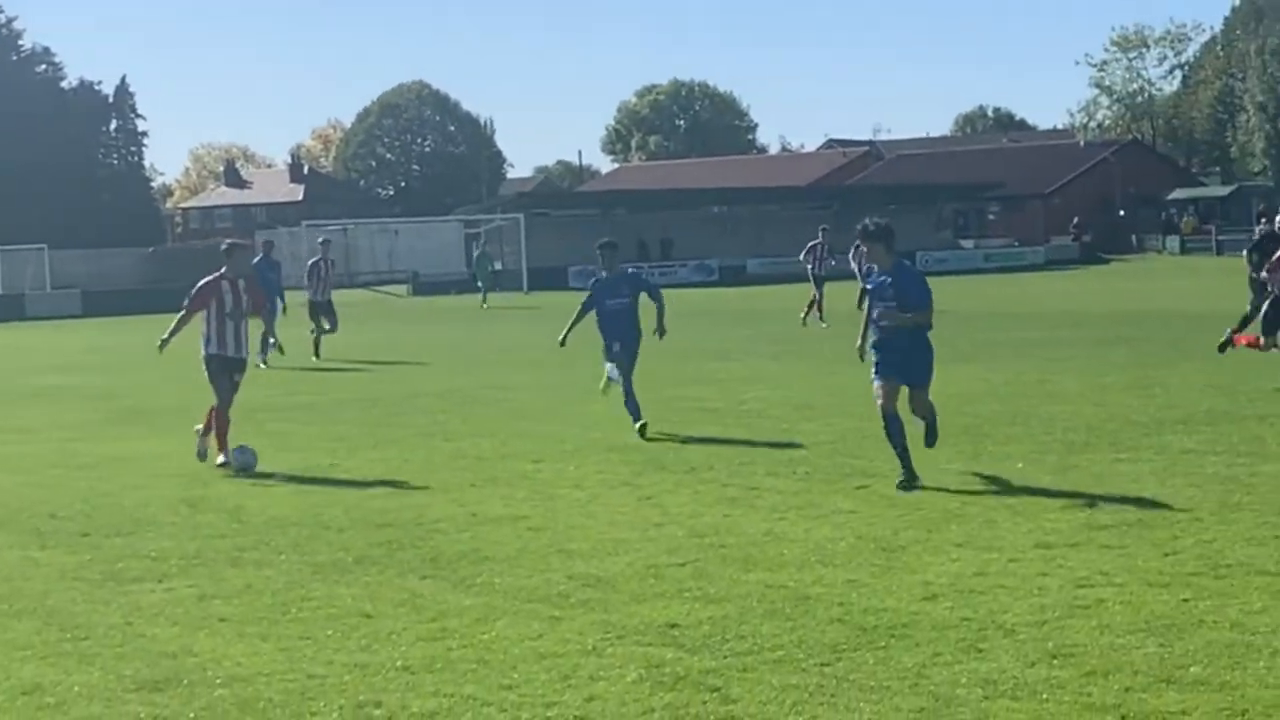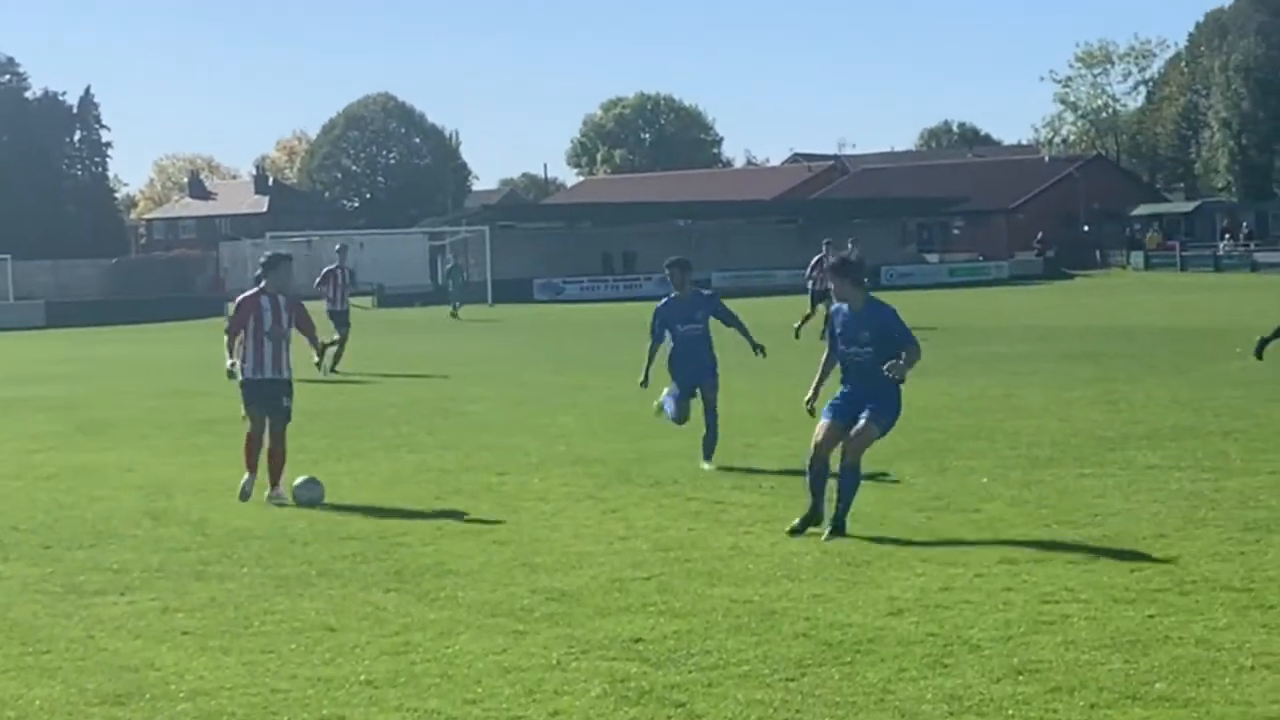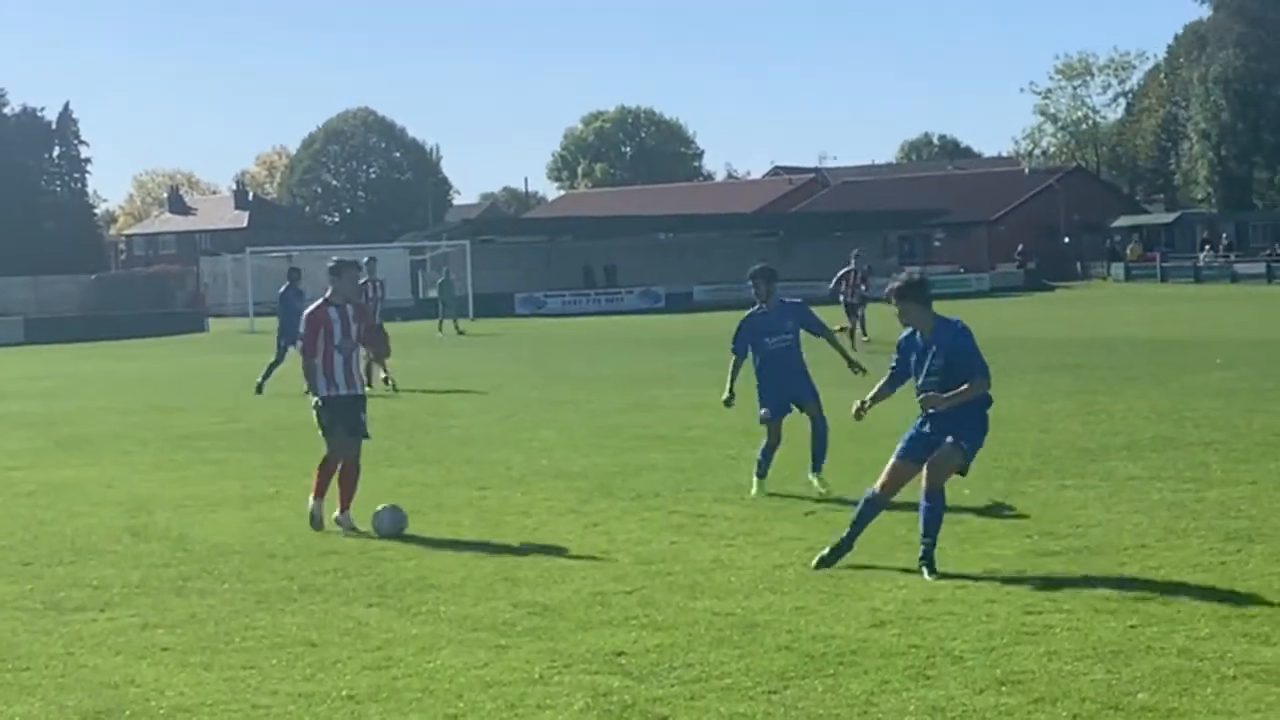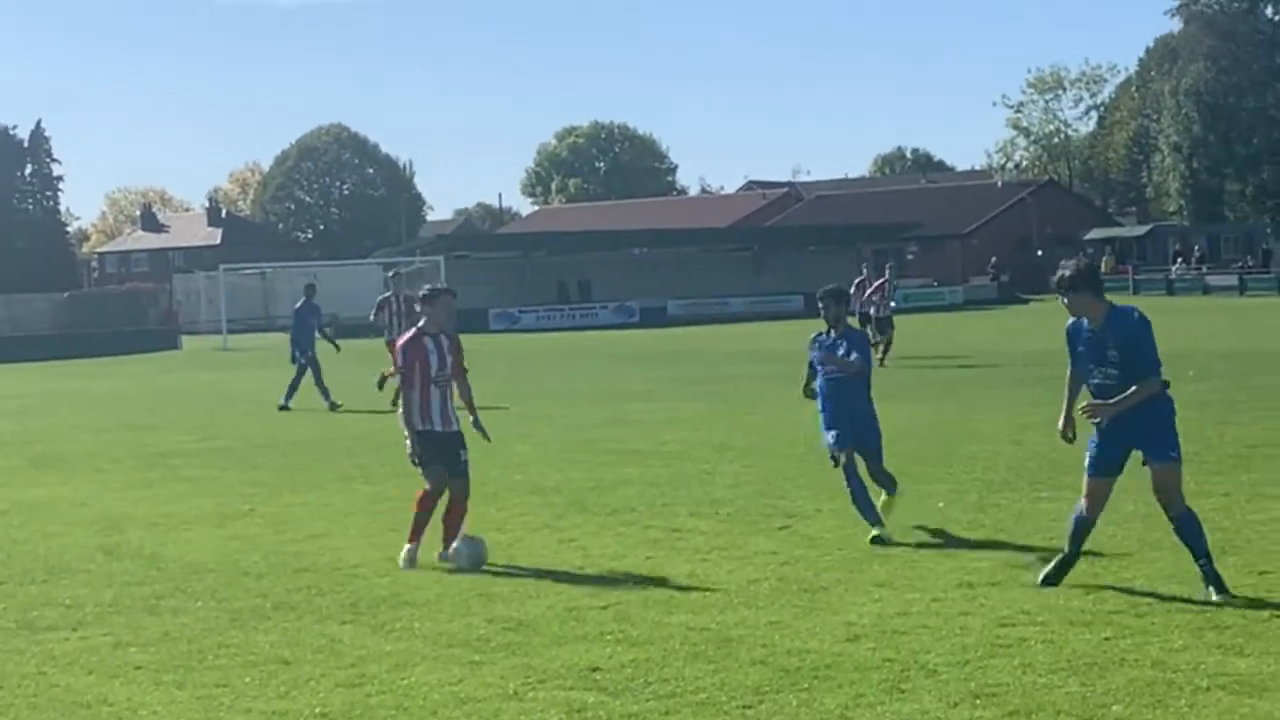
dt=0.4s
person 1, frame 1
left shoulder: (910, 275)
right shoulder: (871, 274)
left elbow: (926, 315)
left wrist: (898, 318)
right wrist: (863, 337)
left hip: (914, 346)
right hip: (883, 348)
left knee: (919, 407)
right knee: (885, 406)
left ankle: (931, 421)
right ankle: (908, 470)
person 1, frame 2
left shoulder: (882, 314)
right shoulder: (837, 313)
left elbow: (913, 350)
left wrist: (902, 366)
right wrist: (814, 389)
left hip: (882, 396)
right hip: (850, 392)
left knee: (851, 450)
right knee: (819, 444)
left ankle: (838, 520)
right ankle: (815, 510)
person 1, frame 3
left shoulder: (956, 333)
right shoulder: (908, 341)
left elbow: (983, 381)
right elbow: (894, 378)
left wrist: (946, 400)
right wrist: (868, 401)
left hip: (966, 421)
right hip: (930, 422)
left knee: (933, 473)
right knee: (885, 485)
left ankle: (926, 555)
right ankle: (844, 544)
person 1, frame 4
left shoulder: (1132, 322)
right shoulder: (1075, 331)
left elbow: (1153, 381)
left wrist: (1113, 407)
right wrist: (1067, 415)
left hip: (1151, 414)
right hip: (1107, 421)
left knee: (1170, 498)
right knee: (1091, 503)
left ankle: (1208, 572)
right ankle: (1068, 558)
person 2, frame 1
left shoulder: (249, 284)
right shoulder: (209, 286)
left elbow: (262, 311)
right elbow: (188, 313)
left wrist: (272, 337)
right wrist: (169, 336)
left hip: (239, 353)
right hip: (215, 352)
left knee: (225, 403)
right knee: (223, 400)
left ankle: (204, 433)
right ankle: (223, 453)
person 2, frame 2
left shoulder: (291, 304)
right shoulder: (247, 302)
left elbow: (308, 331)
right elbow: (231, 334)
left wrist: (318, 353)
right wrist: (230, 359)
left hip: (281, 377)
right hip: (254, 377)
left knee: (278, 433)
right knee: (258, 425)
left ankle: (275, 489)
right ankle: (251, 474)
person 2, frame 3
left shoulder: (359, 311)
right shoulder: (315, 315)
left elbow: (371, 343)
right elbow: (307, 358)
right wrist: (314, 394)
left hip: (354, 392)
right hip: (327, 393)
left knee: (353, 454)
right knee: (337, 450)
left ankle: (343, 513)
right ankle: (317, 500)
person 2, frame 4
left shoulder: (451, 341)
right shoulder: (409, 344)
right elbow: (406, 392)
left wrist: (474, 416)
right wrist: (411, 435)
left hip: (449, 426)
right hip: (422, 428)
left knee: (461, 490)
right knee: (437, 486)
left ankle: (449, 547)
right ankle: (412, 545)
person 3, frame 1
left shoulder: (633, 277)
right shoulder: (597, 283)
left elbow: (658, 297)
right elbow: (585, 308)
left wrist: (660, 323)
right wrist: (566, 332)
left hip: (631, 334)
right hip: (611, 335)
left knee: (624, 373)
right knee: (626, 374)
left ankle: (612, 371)
right ankle: (637, 420)
person 3, frame 2
left shoulder: (707, 300)
right shoulder: (665, 307)
left elbow: (732, 321)
right elbow: (656, 340)
left wrist: (752, 342)
right wrist: (646, 372)
left hip: (705, 362)
right hip: (681, 365)
left knee: (711, 408)
right knee: (681, 417)
left ankle: (707, 458)
right ankle: (668, 398)
person 3, frame 3
left shoulder: (795, 309)
right shoulder: (751, 321)
left elbow: (824, 332)
right elbow: (739, 355)
left wrist: (848, 359)
right wrist: (730, 389)
left hip: (798, 376)
right hip: (771, 383)
left knee: (819, 418)
right knee: (773, 438)
left ankle: (816, 472)
right ankle: (759, 478)
person 3, frame 4
left shoulder: (858, 338)
right shoulder: (817, 341)
left elbow: (859, 367)
left wrist: (835, 360)
right wrist: (808, 386)
left hip: (861, 415)
right hip: (832, 419)
left knee: (877, 472)
right knee: (848, 466)
left ankle: (890, 492)
right ankle: (876, 526)
